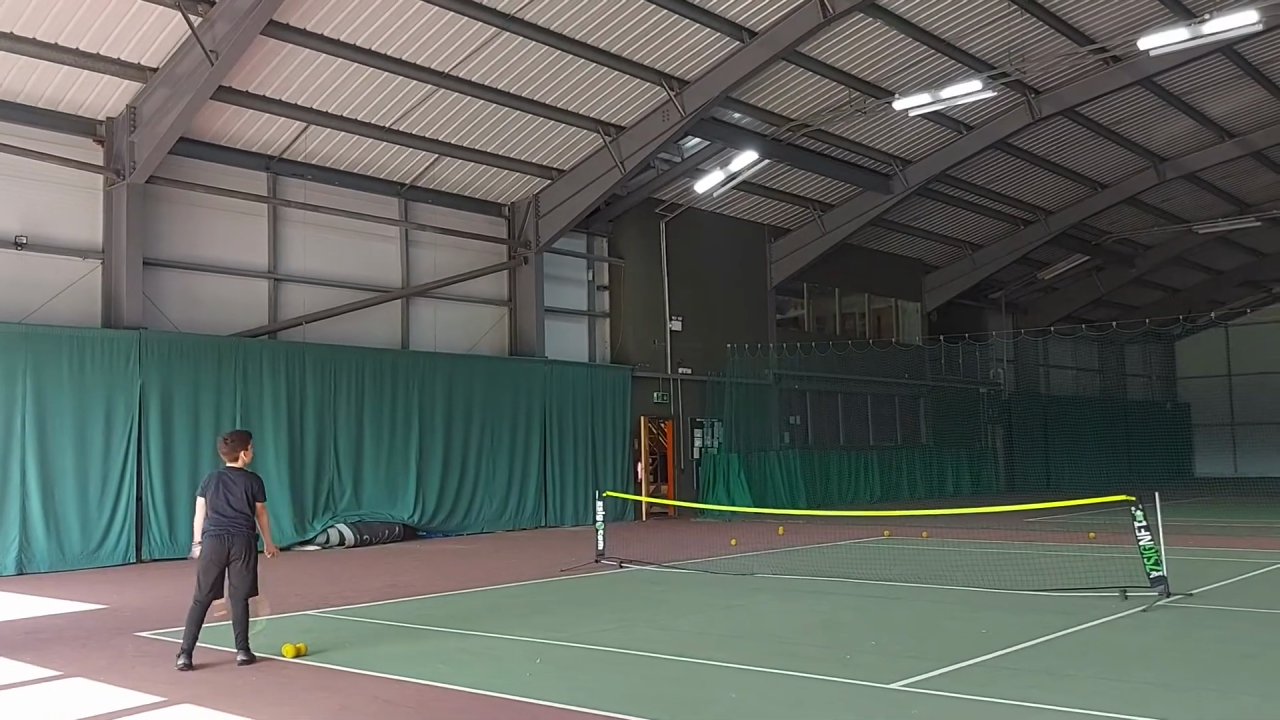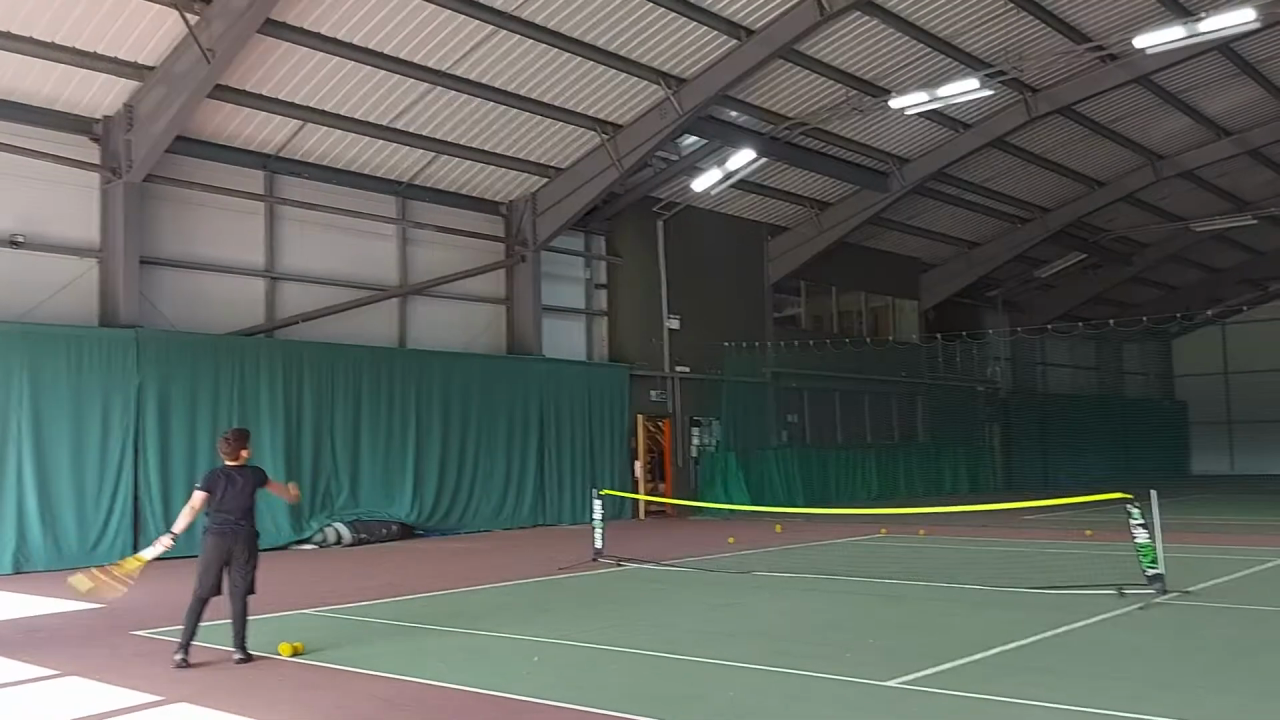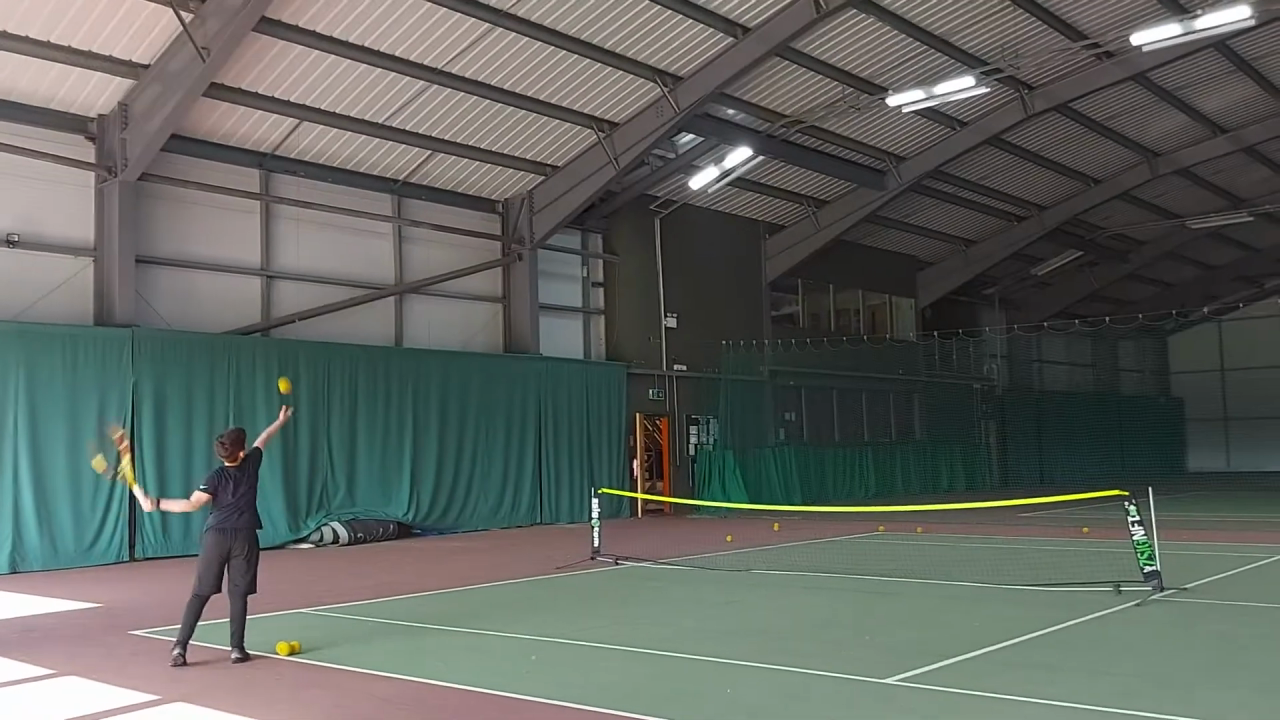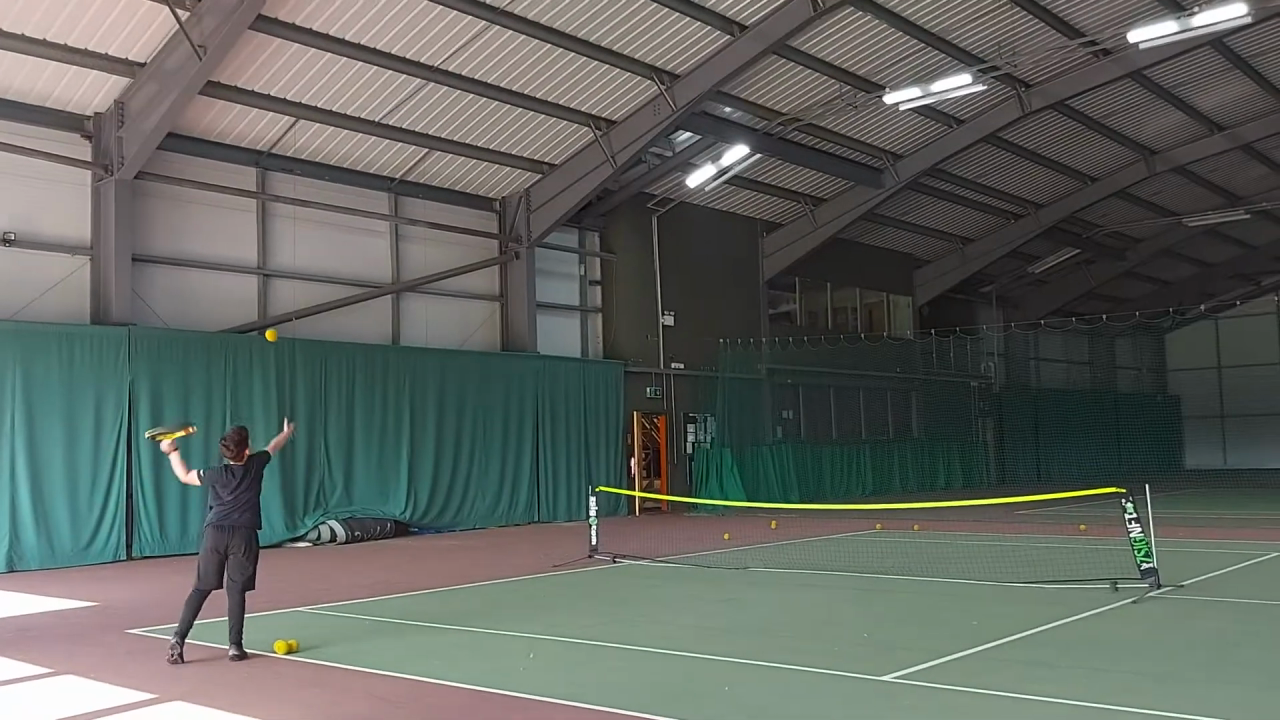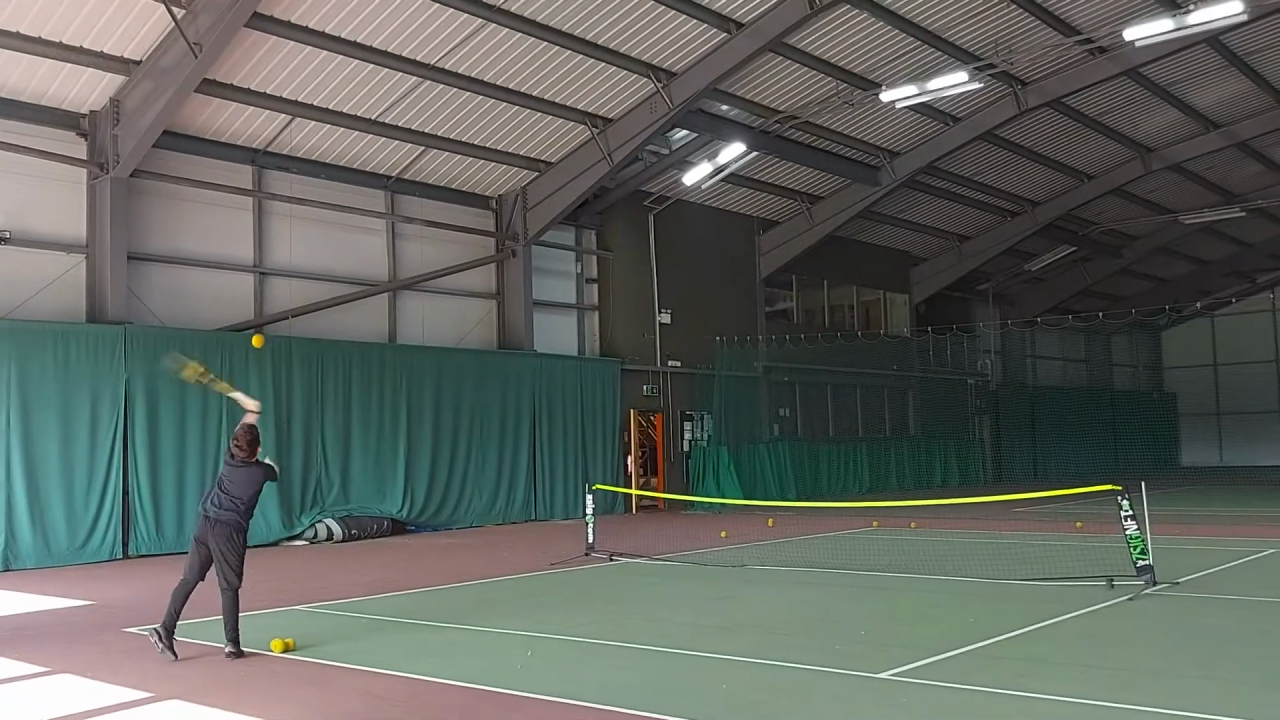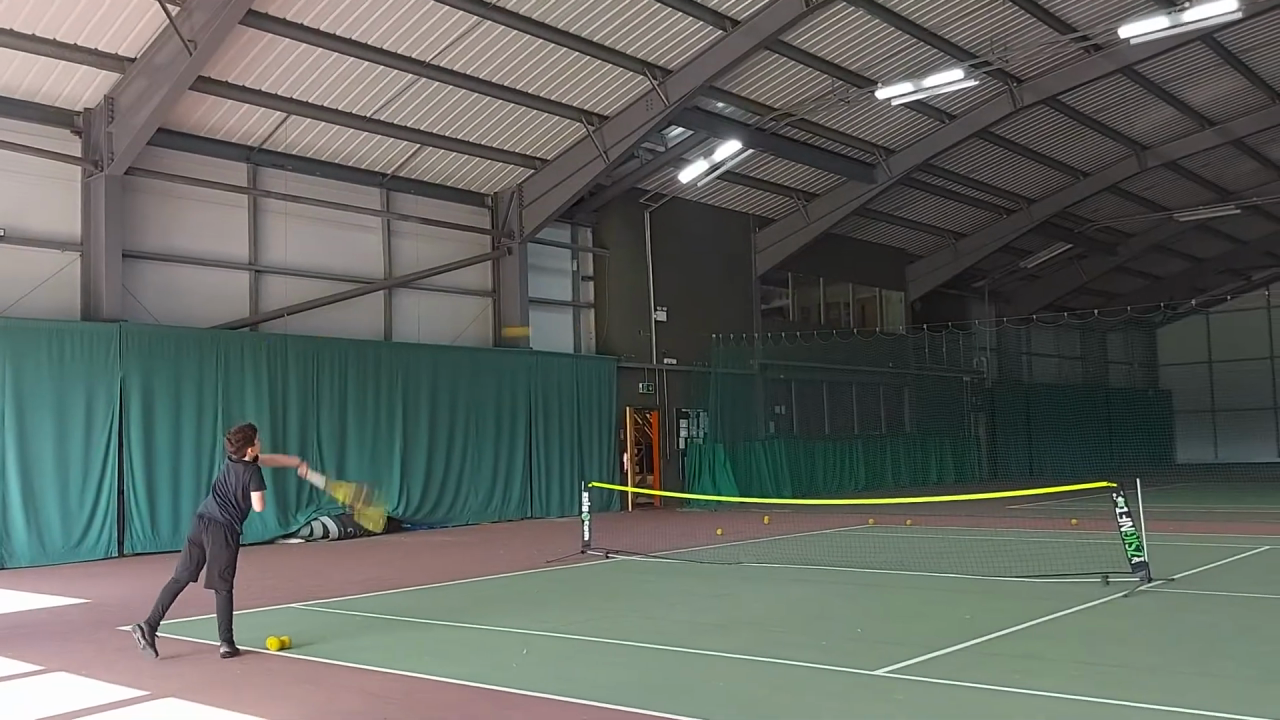
dt=0.2s
person 1, frame 1
left shoulder: (211, 479)
right shoulder: (253, 480)
left elbow: (199, 513)
right elbow: (261, 514)
left wrist: (198, 542)
right wrist: (269, 542)
left hip: (213, 541)
right hip: (243, 542)
left knee: (201, 599)
right knee: (239, 598)
left ankle: (185, 654)
right ankle: (242, 650)
person 1, frame 2
left shoulder: (212, 477)
right shoulder: (254, 474)
left elbow: (193, 507)
right elbow: (272, 485)
left wrist: (172, 533)
right wrist: (289, 493)
left hip: (215, 539)
right hip: (244, 540)
left knee: (200, 596)
right knee: (239, 596)
left ankle: (182, 650)
right ankle: (240, 649)
person 1, frame 3
left shoulder: (215, 478)
right shoulder: (251, 464)
left elbow: (192, 504)
right elbow: (262, 440)
left wrist: (156, 503)
right wrist: (280, 420)
left hip: (216, 537)
right hip: (244, 538)
left knee: (200, 593)
right knee: (238, 594)
left ankle: (180, 645)
right ankle: (237, 648)
person 1, frame 4
left shoulder: (217, 474)
right shoulder: (256, 464)
left elbow: (185, 476)
right elbow: (272, 447)
left wrist: (171, 450)
right wrist: (287, 433)
left hip: (216, 533)
right hip: (244, 536)
left knee: (200, 589)
right knee: (237, 591)
left ankle: (178, 640)
right ankle: (235, 646)
person 1, frame 5
left shoulder: (231, 459)
right shoulder: (262, 471)
left elbow: (242, 433)
right elbow: (273, 472)
left wrist: (251, 412)
left hip: (206, 525)
right hip: (230, 531)
left knee: (189, 579)
right knee: (229, 587)
left ankle: (166, 629)
right ankle: (231, 642)
person 1, frame 6
left shoulder: (231, 459)
right shoulder: (253, 471)
left elbow: (263, 457)
right elbow: (259, 506)
left wrist: (294, 462)
left hip: (201, 523)
right hip: (224, 531)
left knee: (179, 579)
right knee: (223, 588)
left ankle: (149, 626)
right ankle: (226, 643)
